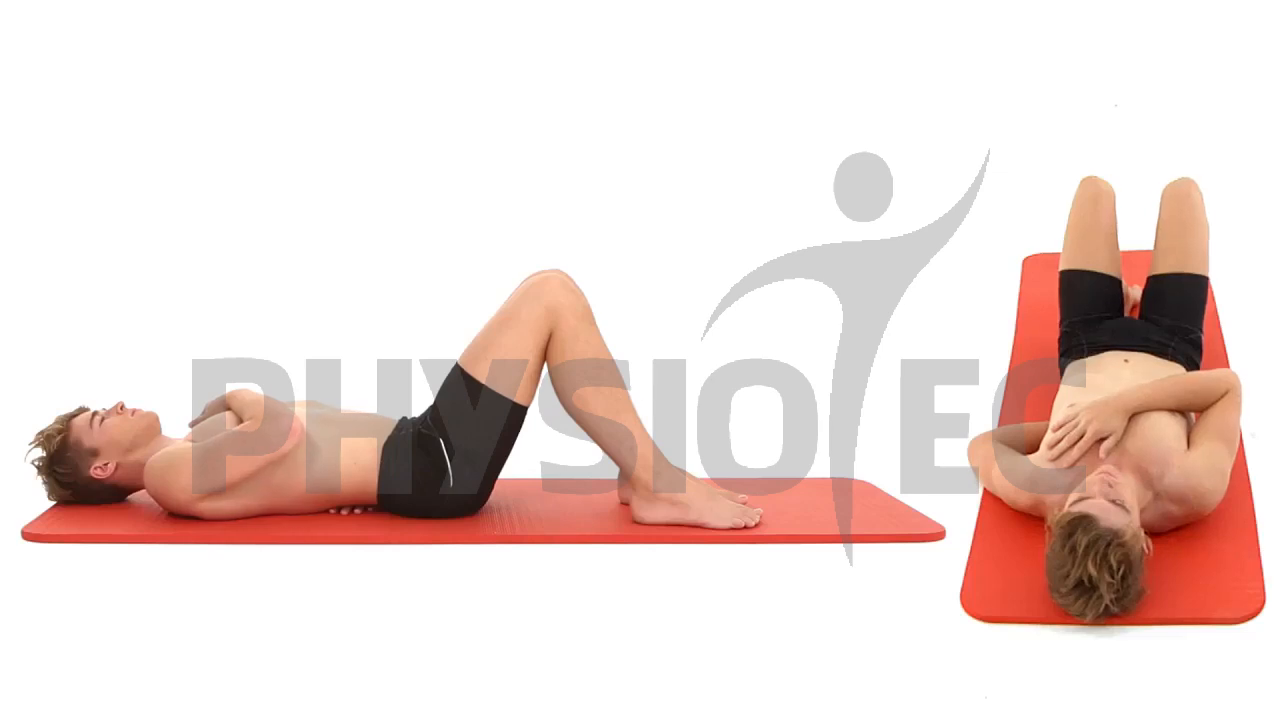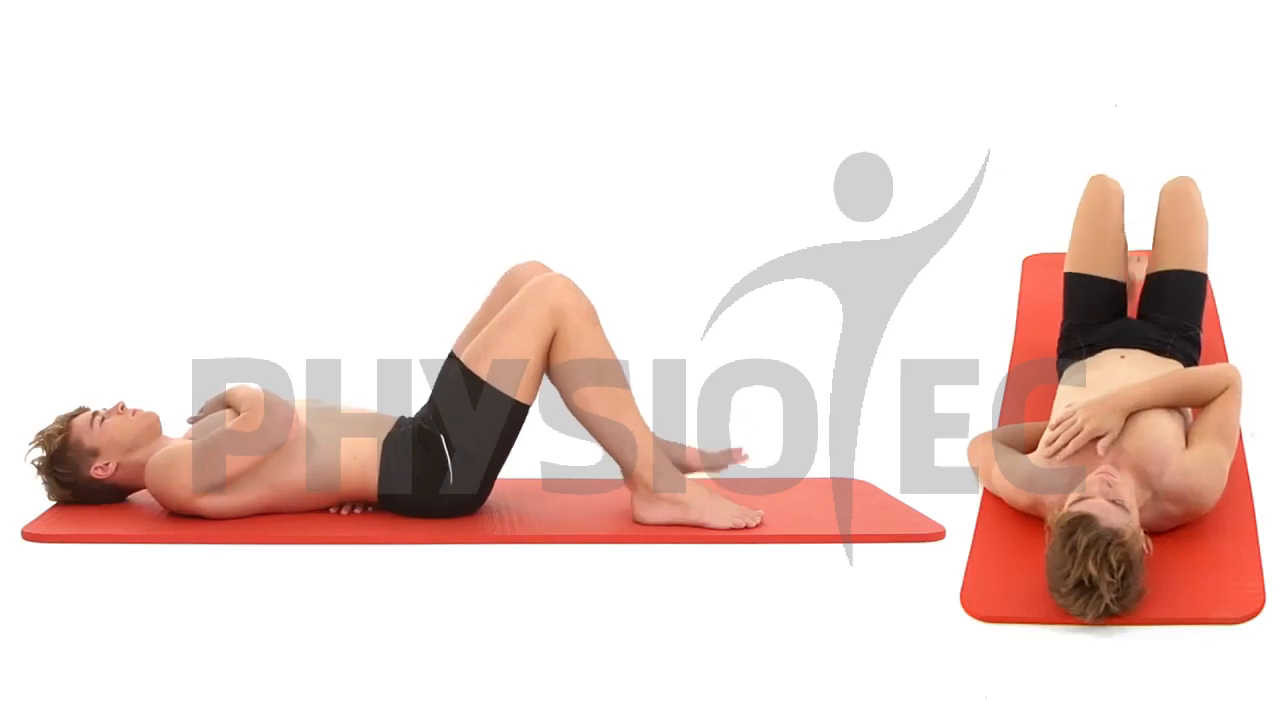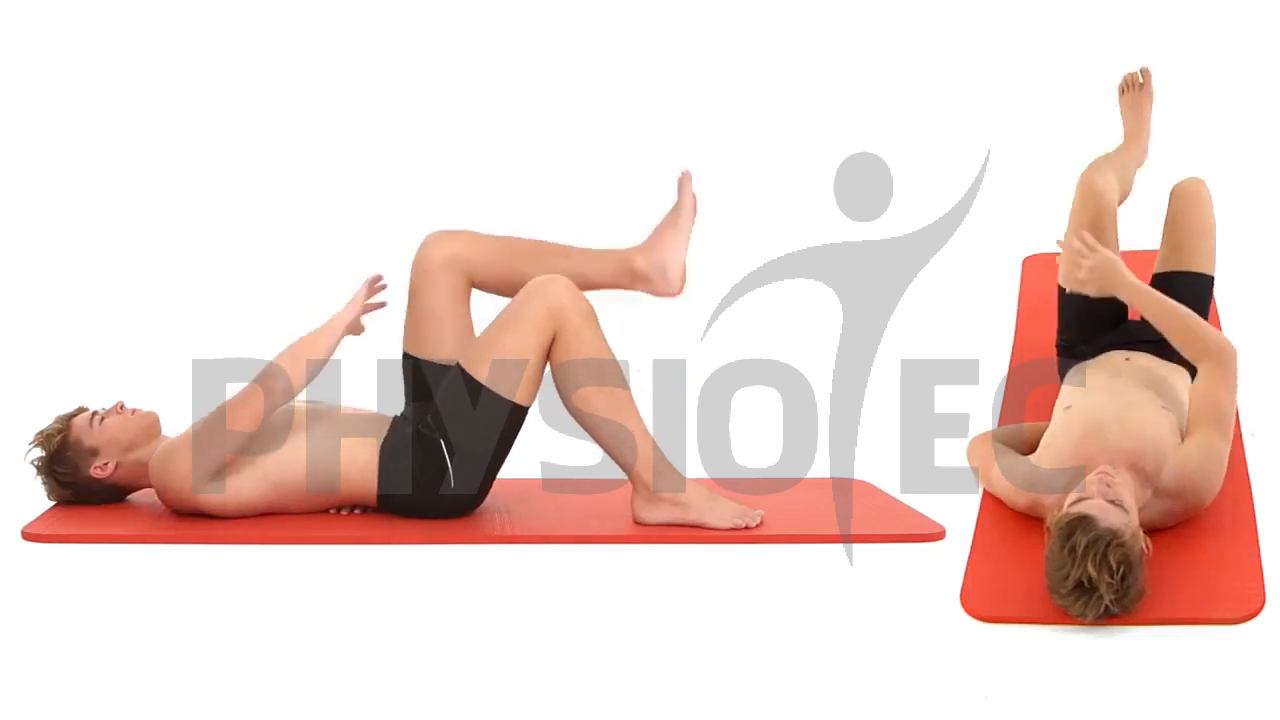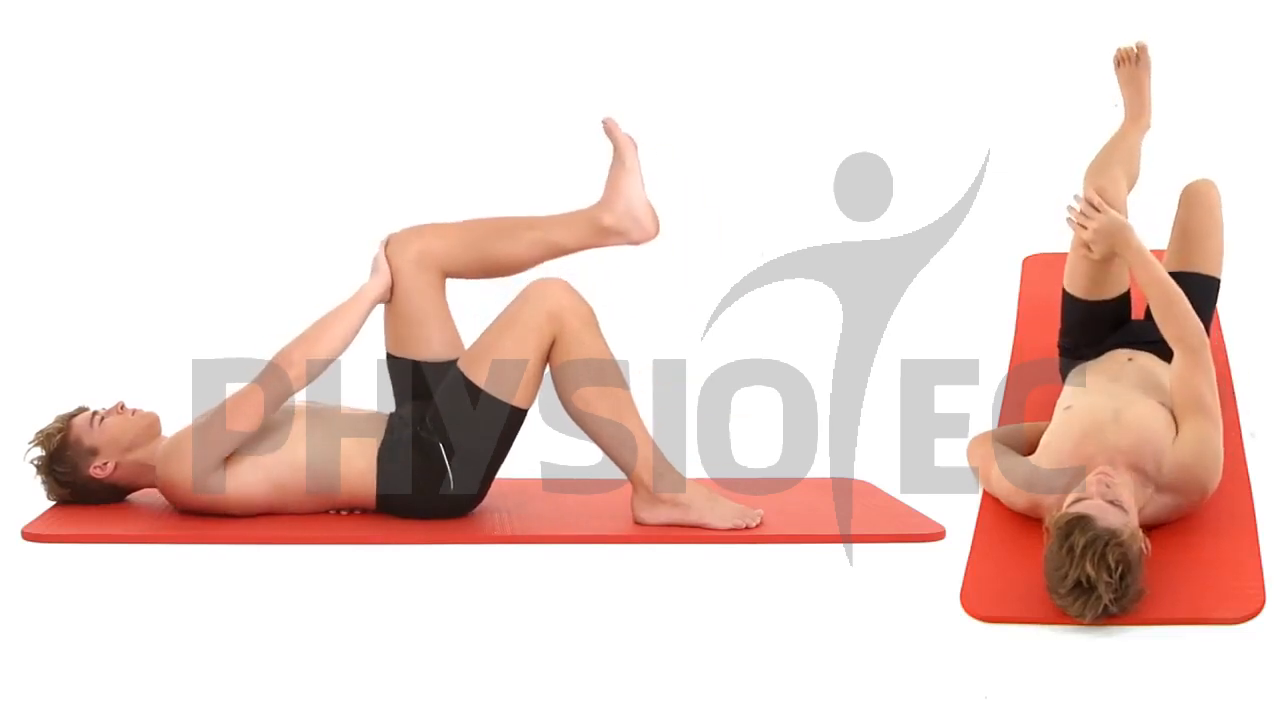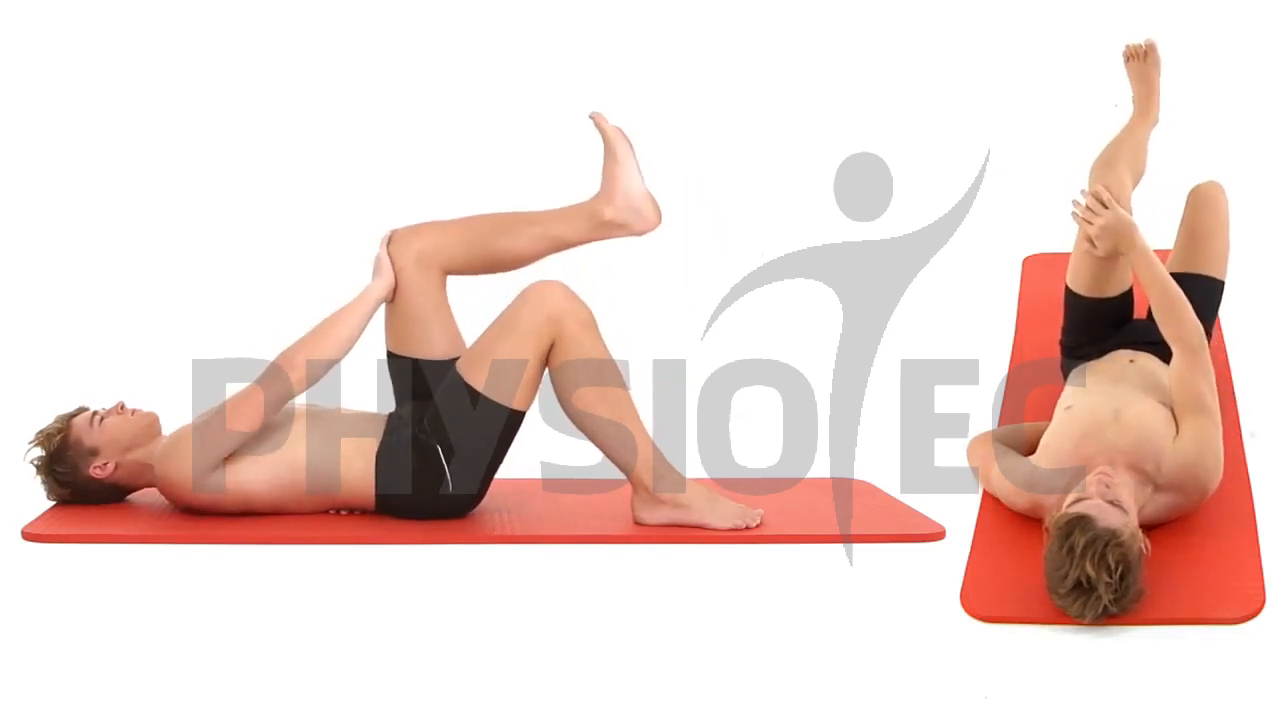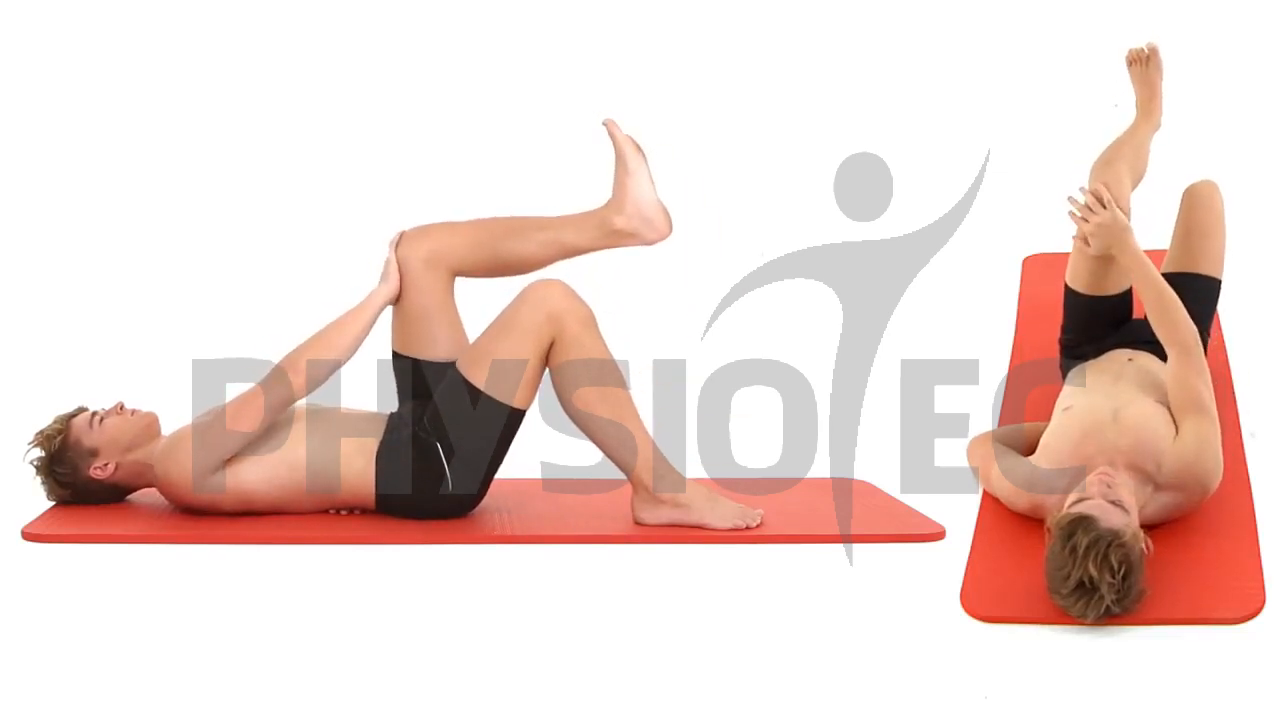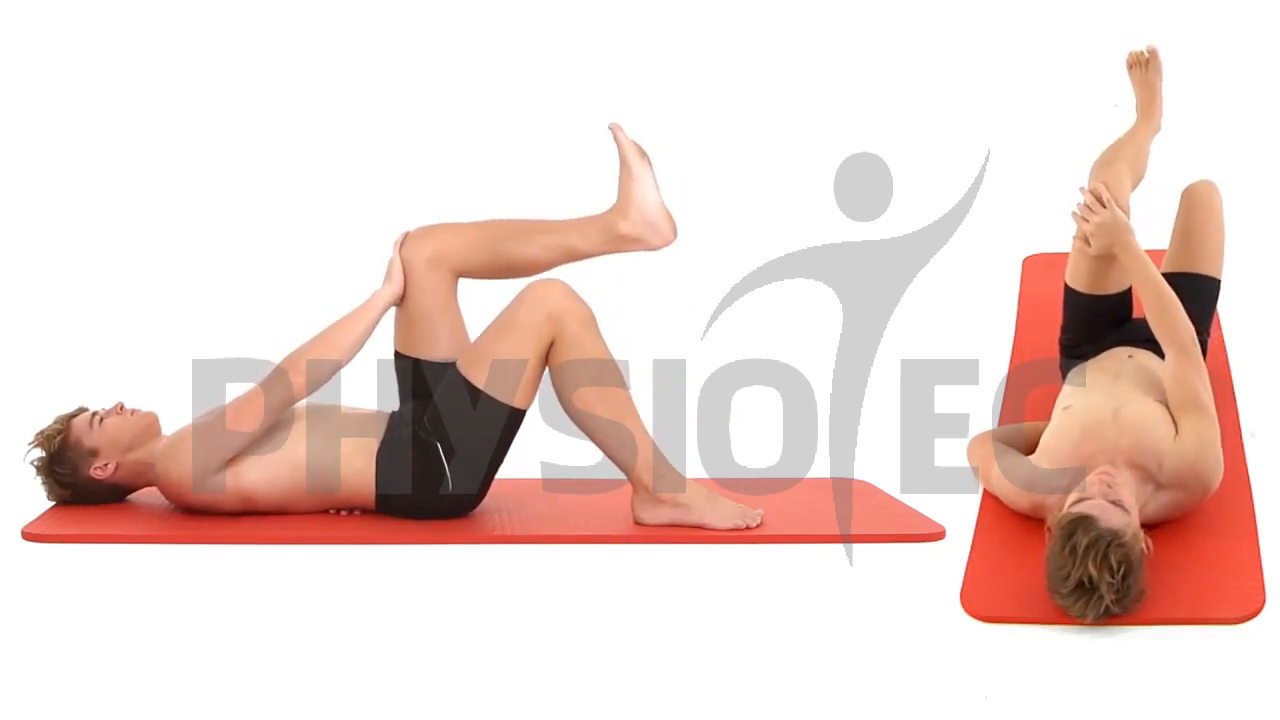
dt=0.7s
person 1, frame 1
left shoulder: (199, 447)
right shoulder: (174, 473)
right elbow: (286, 433)
right wrist: (240, 399)
left hip: (420, 444)
right hip: (432, 470)
left knee: (547, 292)
right knee: (552, 296)
left ankle: (643, 474)
right ankle: (658, 488)
person 1, frame 2
left shoulder: (197, 448)
right shoulder: (174, 473)
right elbow: (280, 425)
right wrist: (238, 394)
left hip: (420, 440)
right hip: (434, 467)
left knee: (529, 281)
right knee: (556, 297)
left ankle: (648, 451)
right ankle: (661, 489)
person 1, frame 3
left shoulder: (198, 452)
right shoulder: (178, 471)
right elbow: (269, 396)
right wrist: (341, 322)
left hip: (419, 435)
right hip: (434, 469)
left knee: (443, 252)
right knee: (553, 298)
left ankle: (641, 266)
right ankle: (661, 492)
person 1, frame 4
left shoulder: (199, 450)
right shoulder: (184, 470)
right elbow: (274, 384)
right wrist: (371, 294)
left hip: (420, 433)
right hip: (434, 467)
left knee: (410, 249)
right knee: (554, 304)
left ankle: (606, 220)
right ankle: (662, 491)
person 1, frame 5
left shoulder: (192, 452)
right shoulder: (180, 468)
right elbow: (277, 385)
right wrist: (374, 296)
left hip: (417, 432)
right hip: (432, 467)
left knee: (411, 247)
right knee: (551, 307)
left ankle: (606, 212)
right ankle: (662, 492)
person 1, frame 6
left shoulder: (196, 450)
right shoulder: (181, 468)
right elbow: (280, 389)
right wrist: (380, 298)
left hip: (419, 433)
right hip: (431, 465)
left knee: (421, 248)
right knee: (551, 304)
left ankle: (616, 221)
right ankle: (661, 490)
person 1, frame 7
left shoulder: (195, 452)
right shoulder: (182, 468)
right elbow: (281, 389)
right wrist: (383, 299)
left hip: (419, 430)
right hip: (432, 465)
left knee: (426, 248)
right knee: (551, 305)
left ankle: (621, 225)
right ankle: (661, 490)
person 2, frame 1
left shoulder: (1036, 494)
right shoulder: (1192, 495)
left elbow: (980, 446)
right elbow: (1228, 383)
left wrist: (1062, 423)
right wrist: (1126, 405)
left hip: (1089, 350)
right hip: (1167, 351)
left knee: (1095, 189)
right knee: (1182, 189)
left ankle: (1124, 298)
right ankle: (1132, 300)
person 2, frame 2
left shoulder: (1035, 493)
right shoulder: (1187, 496)
left elbow: (979, 445)
right elbow: (1227, 379)
left wrist: (1055, 428)
right wrist: (1122, 403)
left hip: (1088, 353)
right hip: (1165, 351)
left knee: (1104, 188)
right knee: (1180, 188)
left ankle: (1127, 282)
right ankle: (1133, 277)
person 2, frame 3
left shoulder: (1032, 495)
right shoulder: (1186, 493)
left elbow: (979, 445)
right elbow: (1221, 356)
left wrist: (1055, 426)
right wrist: (1126, 284)
left hip: (1087, 359)
right hip: (1166, 362)
left knee: (1095, 185)
right knee: (1189, 191)
left ankle: (1135, 143)
person 2, frame 4
left shoulder: (1034, 496)
right shoulder: (1187, 486)
left elbow: (980, 444)
right elbow: (1192, 347)
left wrist: (1059, 426)
right wrist: (1129, 246)
left hip: (1089, 360)
right hip: (1162, 361)
left knee: (1102, 195)
right knee: (1200, 192)
left ankle: (1138, 116)
person 2, frame 5
left shoulder: (1032, 495)
right shoulder: (1188, 484)
left elbow: (979, 443)
right elbow: (1191, 347)
left wrist: (1060, 423)
right wrist: (1135, 245)
left hip: (1090, 359)
right hip: (1160, 359)
left knee: (1107, 190)
right knee: (1207, 194)
left ankle: (1146, 112)
person 2, frame 6
left shoulder: (1034, 496)
right shoulder: (1189, 482)
left elbow: (980, 444)
right elbow: (1186, 350)
left wrist: (1061, 426)
right wrist: (1127, 248)
left hip: (1089, 357)
right hip: (1161, 357)
left knee: (1107, 185)
right knee: (1202, 192)
left ankle: (1149, 116)
person 2, frame 7
left shoulder: (1034, 494)
right shoulder: (1191, 481)
left elbow: (979, 443)
right elbow: (1183, 350)
left wrist: (1060, 425)
right wrist: (1127, 246)
left hip: (1089, 356)
right hip: (1160, 358)
left knee: (1105, 186)
right knee: (1202, 192)
left ankle: (1148, 119)
